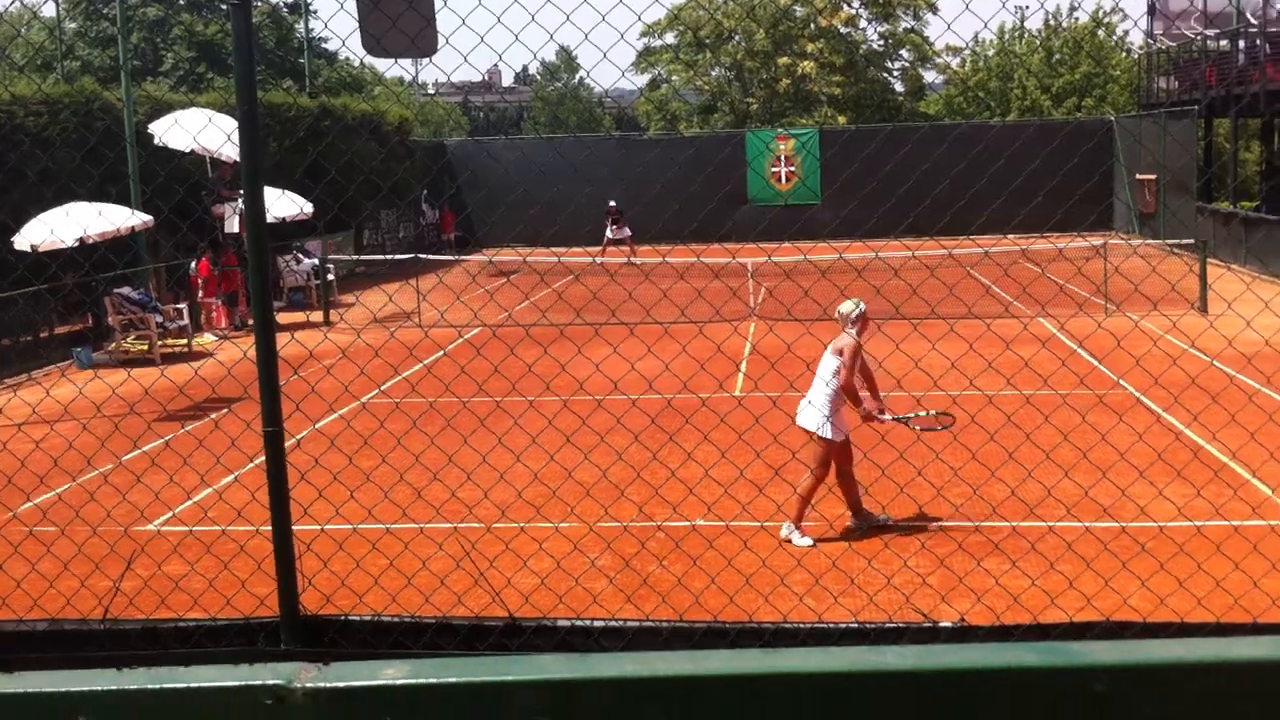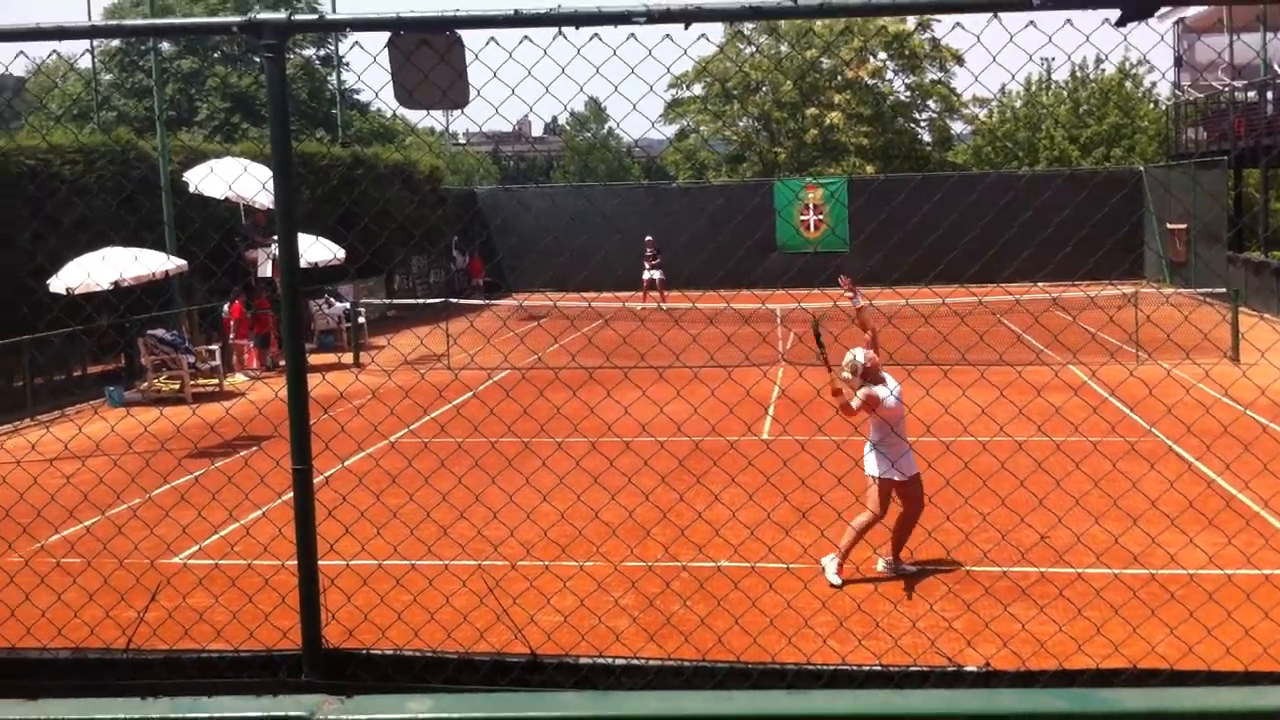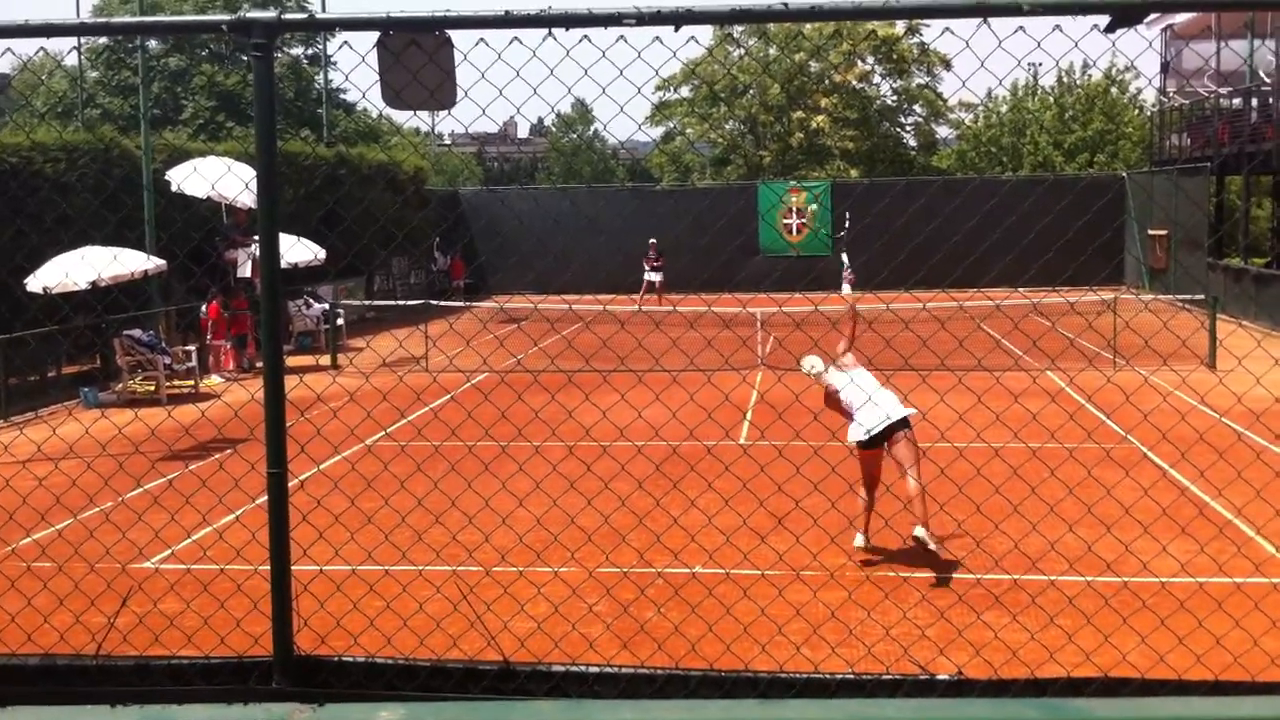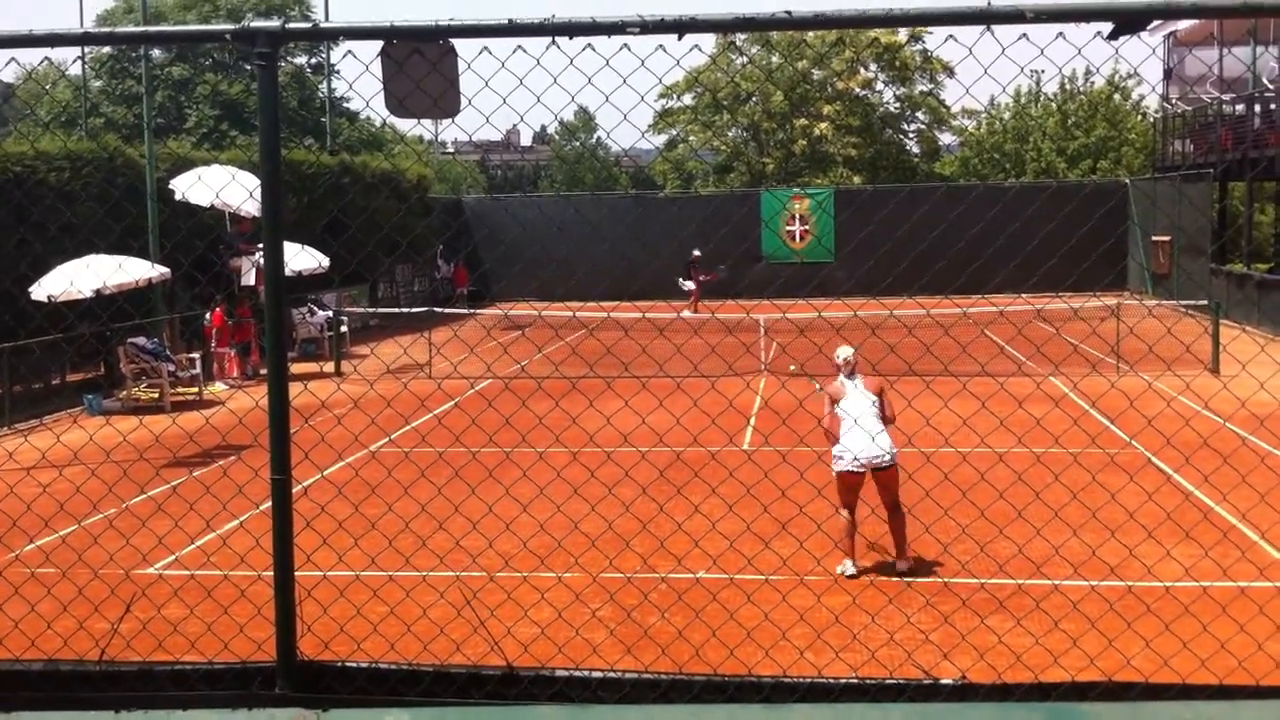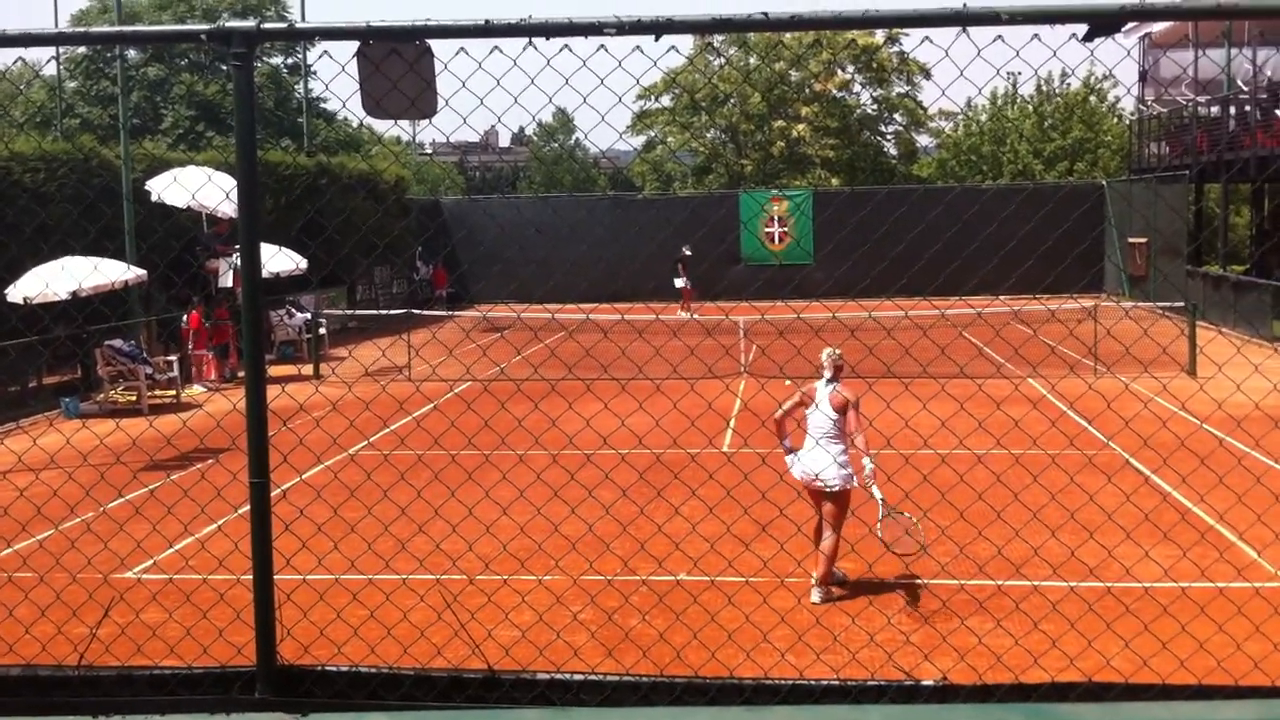
dt=0.7s
person 1, frame 1
left shoulder: (850, 341)
right shoulder: (851, 342)
left elbow: (865, 372)
right elbow: (845, 383)
left wrist: (878, 402)
right wrist: (862, 409)
left hip: (829, 412)
right hip: (821, 413)
left knee: (845, 465)
right knee: (819, 471)
left ankle: (859, 515)
right ankle: (791, 526)
person 1, frame 2
left shoulder: (878, 374)
right shoulder: (868, 394)
left elbow: (870, 330)
right elbow: (847, 411)
left wrist: (857, 300)
right wrist: (841, 398)
left hip: (901, 453)
right hip: (884, 457)
left knee: (914, 507)
right knee: (874, 513)
left ankle: (892, 560)
right ankle: (835, 559)
person 1, frame 3
left shoulder: (828, 395)
right shoulder: (841, 363)
right elbow: (848, 337)
right wrist: (851, 309)
left hip: (866, 430)
right hip: (891, 415)
left knee: (869, 484)
right knee: (911, 472)
left ankle: (863, 536)
right ankle: (922, 529)
person 1, frame 4
left shoulder: (832, 390)
right shoulder: (876, 384)
left elbow: (828, 426)
right elbow: (890, 418)
left wrist: (836, 446)
left hip: (850, 453)
right hip: (881, 449)
left knee: (848, 508)
right knee: (892, 504)
left ankle: (849, 561)
right ankle: (902, 559)
person 1, frame 5
left shoulder: (808, 391)
right shoulder: (848, 395)
left elbow: (778, 417)
right elbow: (856, 432)
left wrist: (786, 445)
right wrist: (867, 463)
left hip: (808, 463)
right hip: (834, 467)
left knee: (824, 519)
right knee: (832, 529)
left ankle: (823, 571)
right ankle: (820, 588)
